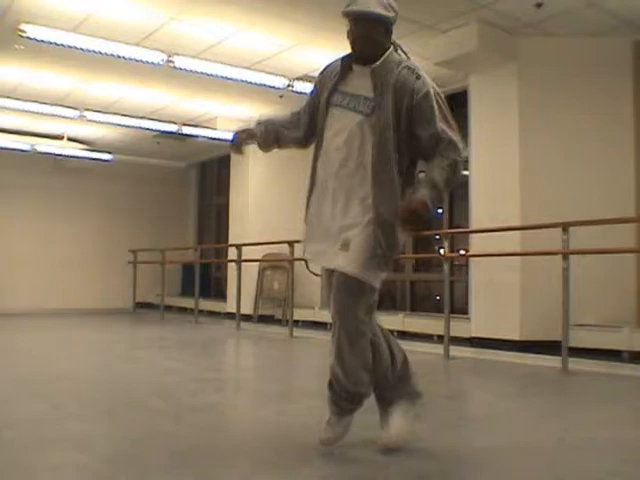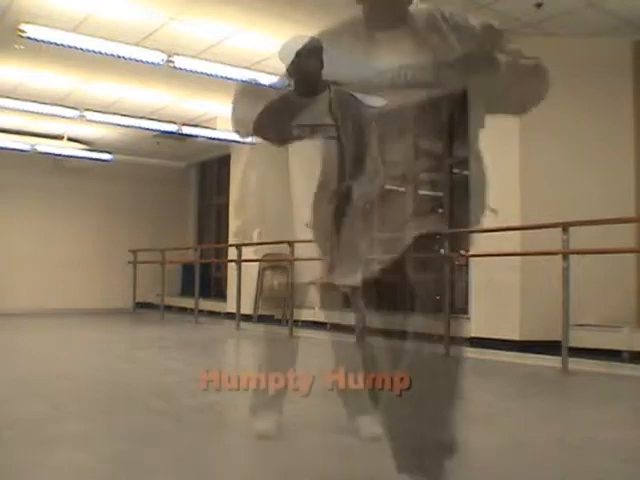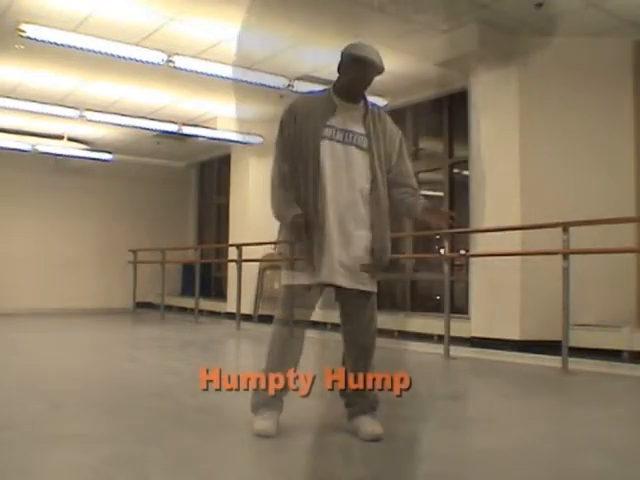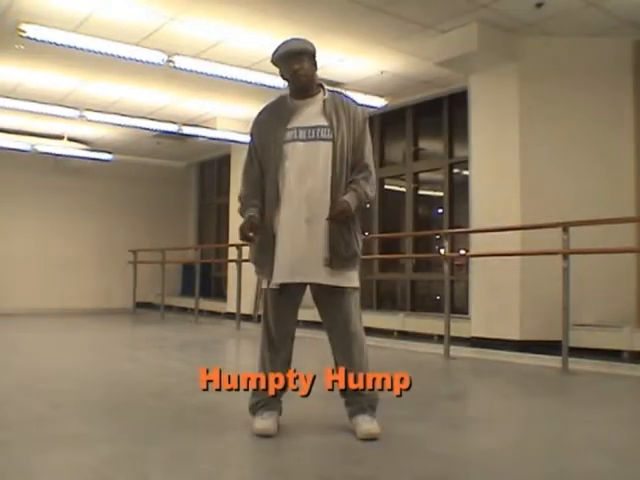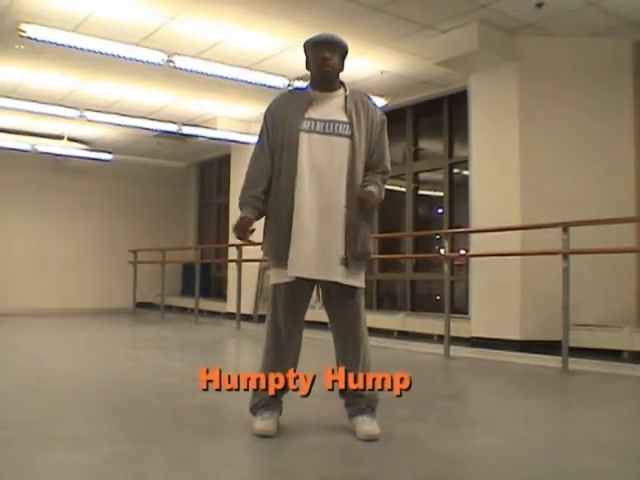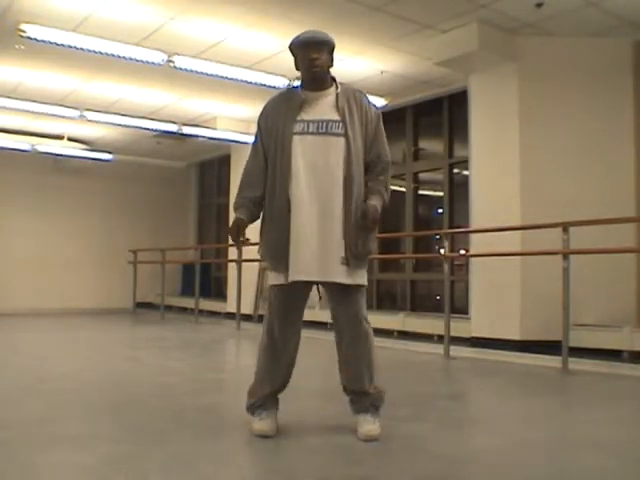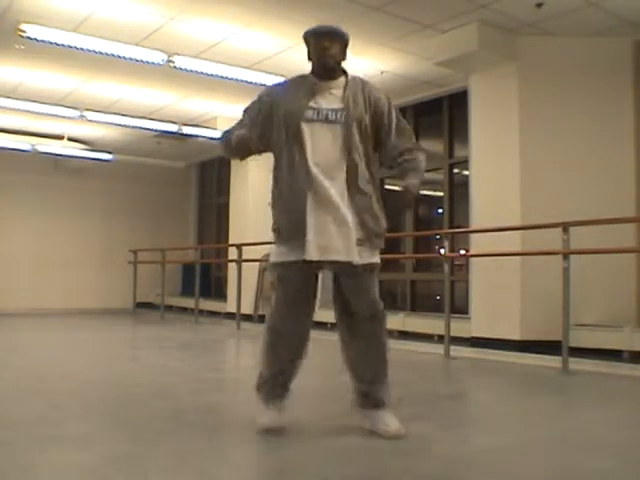
dt=0.7s
person 1, frame 1
left shoulder: (410, 84)
right shoulder: (332, 74)
left elbow: (448, 148)
right elbow: (305, 124)
left wrist: (425, 192)
right wrist: (259, 132)
left hip: (374, 214)
right hip: (330, 211)
left knee: (349, 309)
right knee: (353, 313)
left ankle: (344, 404)
right ankle: (396, 395)
person 1, frame 2
left shoulder: (352, 108)
right shoulder: (271, 113)
left wrist: (356, 193)
left hip: (341, 233)
left ankle: (360, 410)
right ankle: (268, 408)
person 1, frame 3
left shoulder: (384, 127)
right shoulder: (302, 111)
left elbow: (398, 184)
right elbow: (282, 170)
left wrist: (421, 210)
right wrist: (291, 212)
left hip: (360, 244)
right hip: (310, 240)
left knee: (361, 332)
right knee: (290, 324)
left ankle: (360, 408)
right ankle: (267, 404)
person 1, frame 4
left shoulder: (349, 112)
right shoulder: (267, 119)
left elbow: (364, 170)
right elbow: (254, 176)
left wrist: (351, 200)
right wrist: (250, 213)
left hip: (334, 238)
right hip: (281, 241)
left knee: (347, 327)
right knee: (277, 328)
left ankle: (360, 405)
right ankle: (267, 404)
person 1, frame 5
left shoulder: (367, 112)
right shoulder: (282, 108)
left elbow: (379, 168)
right elbow: (262, 166)
left wrist: (371, 191)
right wrist: (248, 209)
left hip: (344, 237)
right hip: (291, 235)
left knee: (350, 325)
right knee: (283, 323)
left ankle: (360, 406)
right ankle: (267, 403)
person 1, frame 6
left shoulder: (360, 107)
right shoulder: (276, 109)
left elbow: (379, 164)
right elbow: (258, 169)
left wrist: (375, 199)
right wrist: (244, 212)
left hip: (343, 236)
right hip: (290, 236)
left knee: (353, 323)
right knee: (281, 323)
left ankle: (365, 405)
right ankle: (264, 404)
person 1, frame 7
left shoulder: (370, 99)
right shoulder: (282, 95)
left elbow: (403, 146)
right elbow: (240, 136)
left wrist: (411, 177)
right wrist: (237, 141)
left hip: (352, 222)
right hip: (299, 221)
left knee: (365, 313)
right knee: (288, 313)
left ankle: (373, 403)
right ankle: (273, 395)
